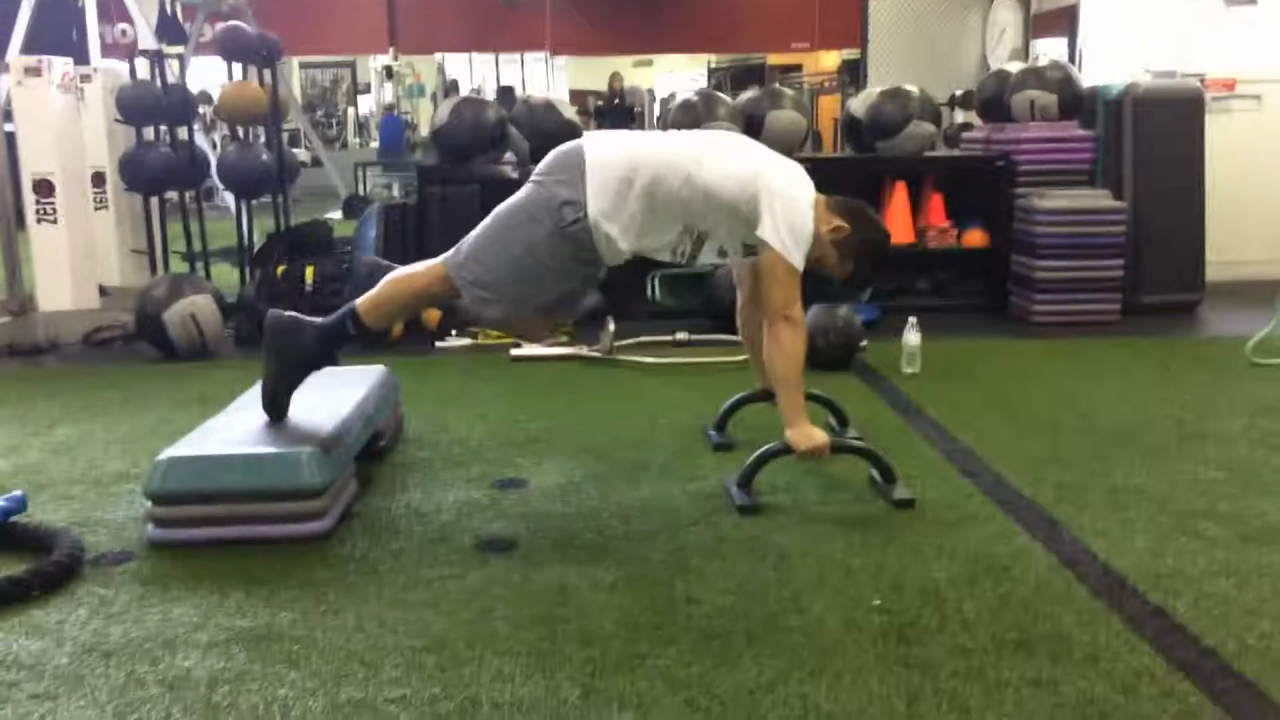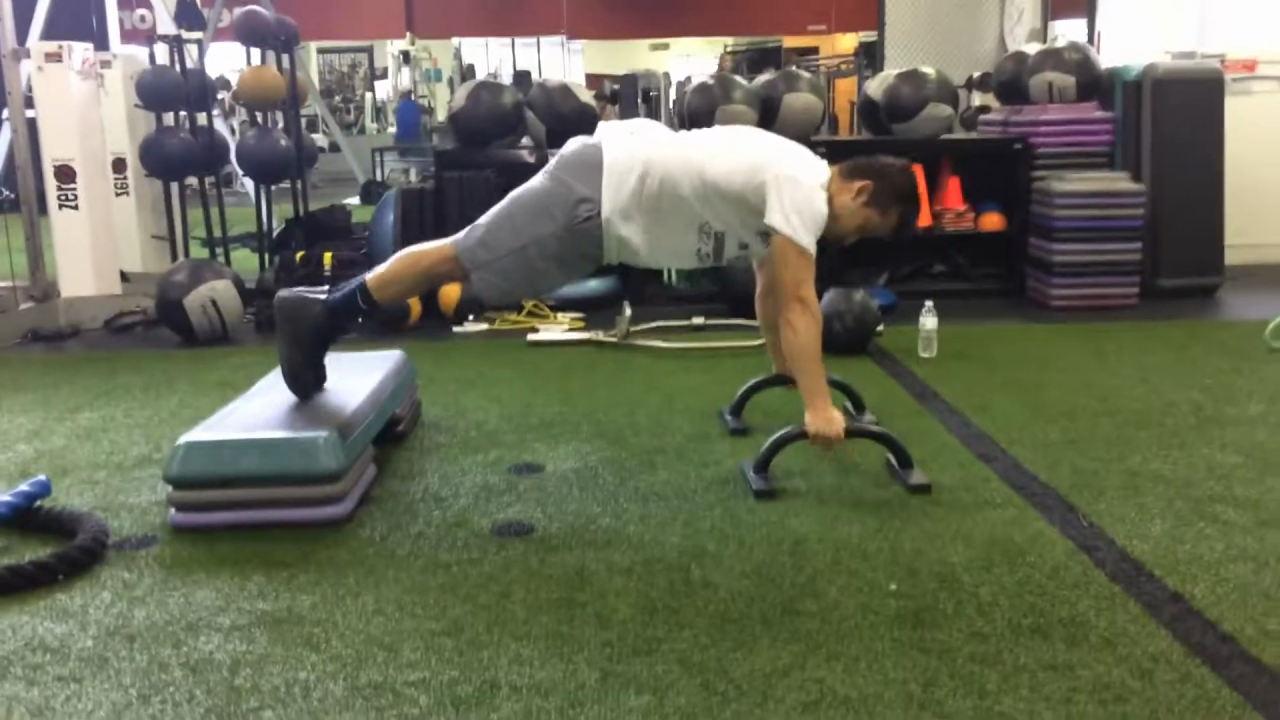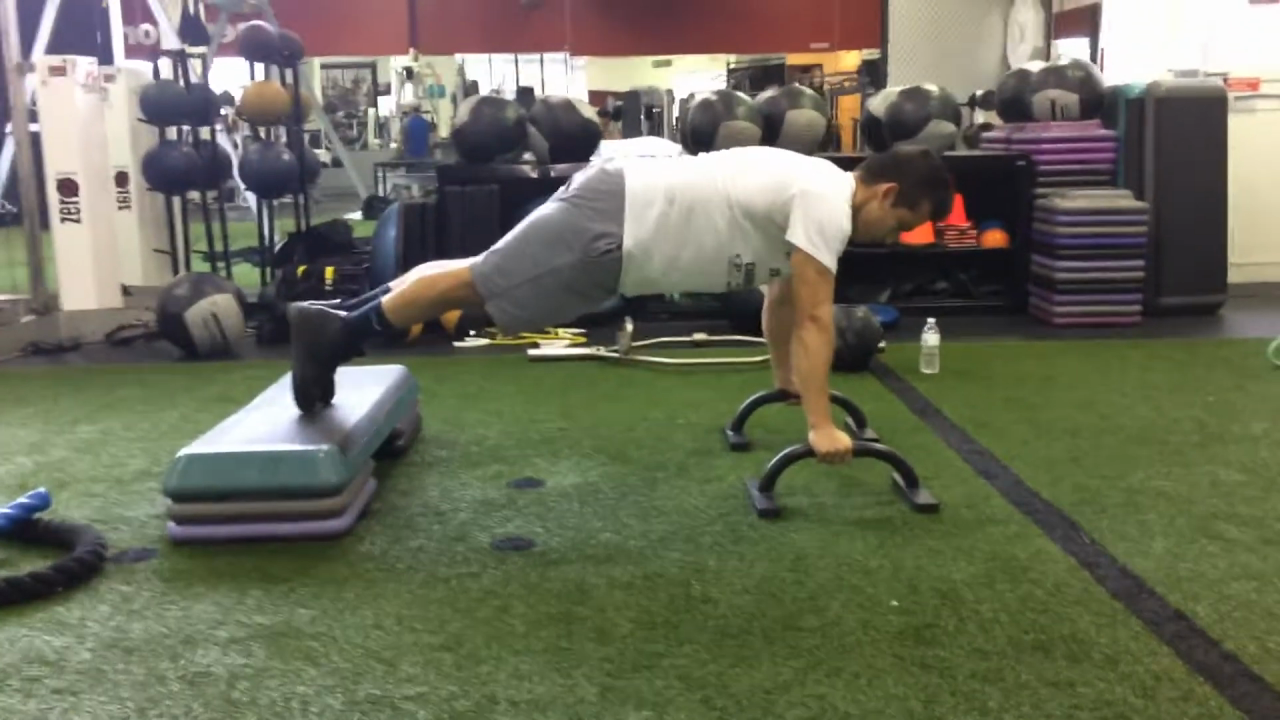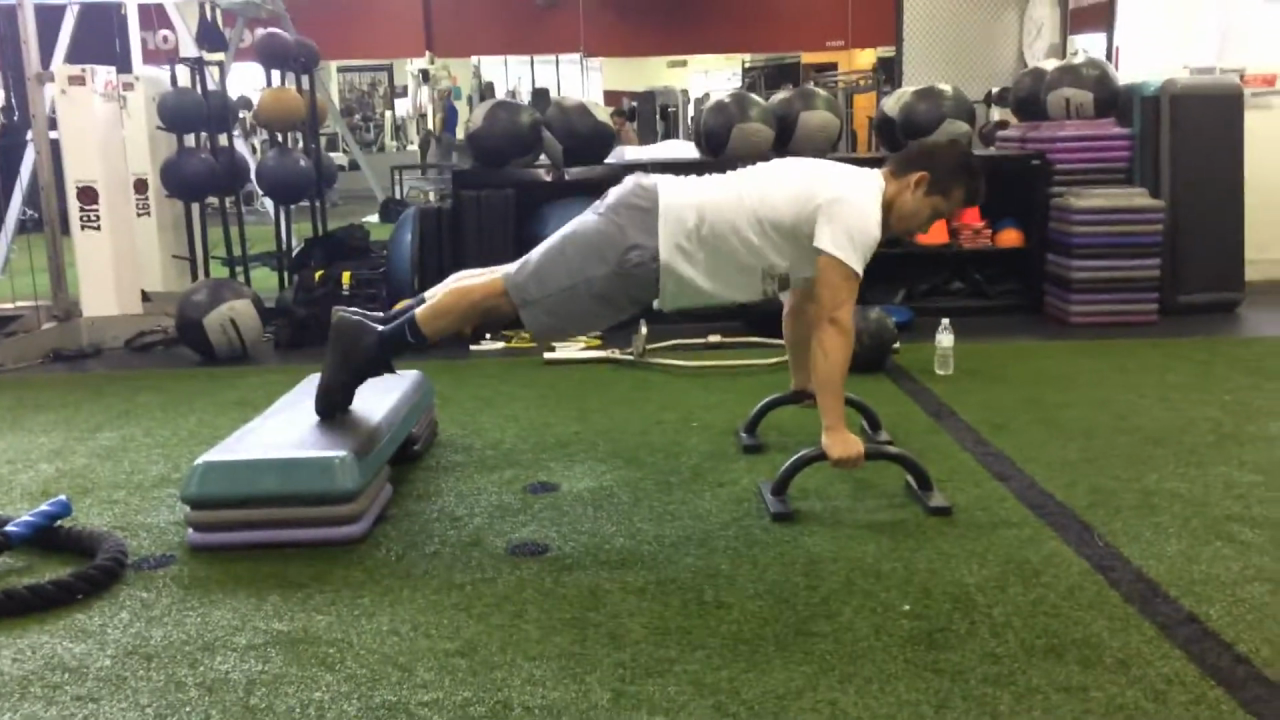
dt=1s
person 1, frame 1
left shoulder: (771, 199)
right shoulder: (794, 208)
left elbow: (753, 300)
right elbow: (785, 318)
left wrist: (768, 383)
right wrist: (796, 423)
left hip: (600, 194)
right hip: (587, 194)
left knee: (536, 320)
right knee: (455, 276)
left ankle: (392, 288)
right ankle: (311, 340)
person 1, frame 2
left shoulder: (790, 182)
right shoulder: (805, 191)
left elbow: (771, 288)
right elbow: (798, 303)
left wrist: (786, 370)
right wrist: (818, 406)
left hip: (607, 186)
right hip: (597, 192)
left knee: (465, 255)
right knee: (460, 261)
left ankle: (328, 303)
right ankle: (321, 315)
person 1, frame 3
left shoulder: (813, 192)
right shoulder: (829, 205)
left elbow: (783, 299)
right elbow: (814, 318)
left wrist: (786, 379)
right wrist: (820, 424)
left hip: (620, 207)
right hip: (611, 225)
left knee: (477, 277)
right knee: (475, 283)
left ankle: (344, 317)
right ankle: (336, 330)
person 1, frame 4
left shoulder: (845, 191)
right shoulder: (861, 208)
left elbow: (798, 293)
right elbow: (833, 322)
left wrist: (801, 381)
right wrist: (834, 428)
left hip: (651, 220)
right hip: (647, 238)
left knee: (508, 287)
right knee: (506, 294)
left ankle: (377, 331)
right ankle: (373, 338)
